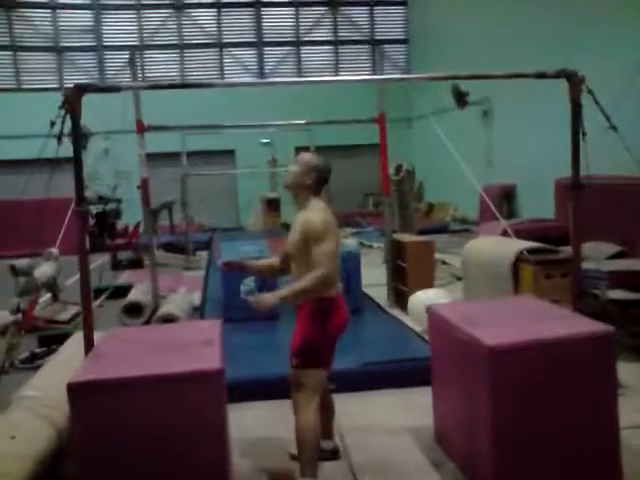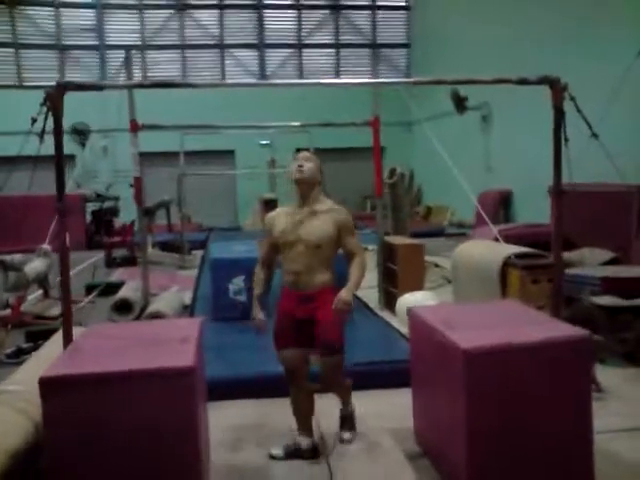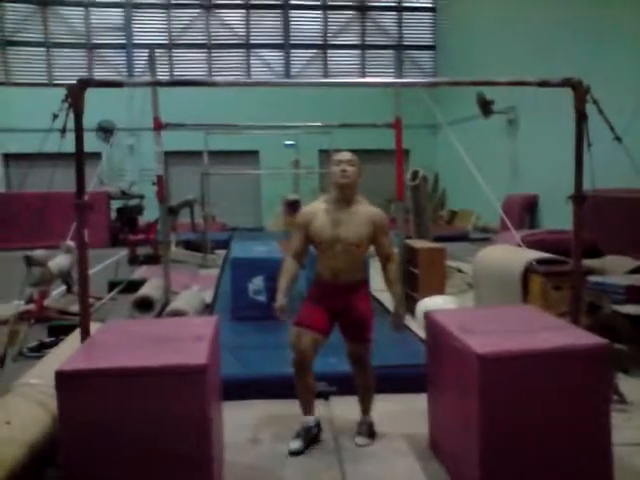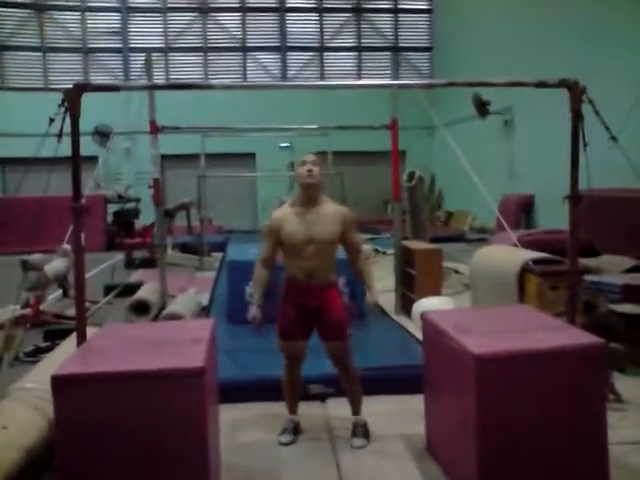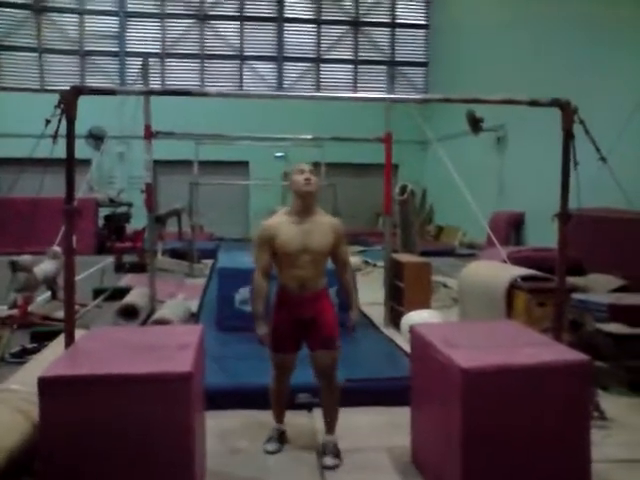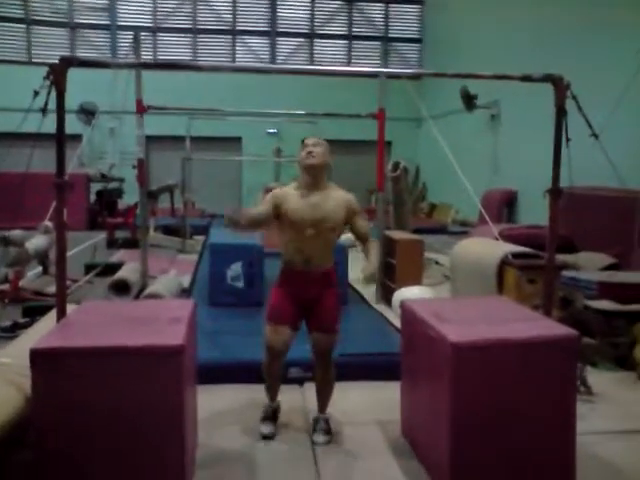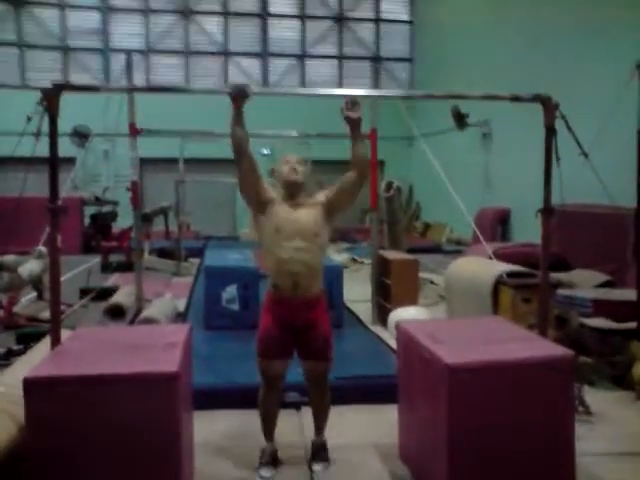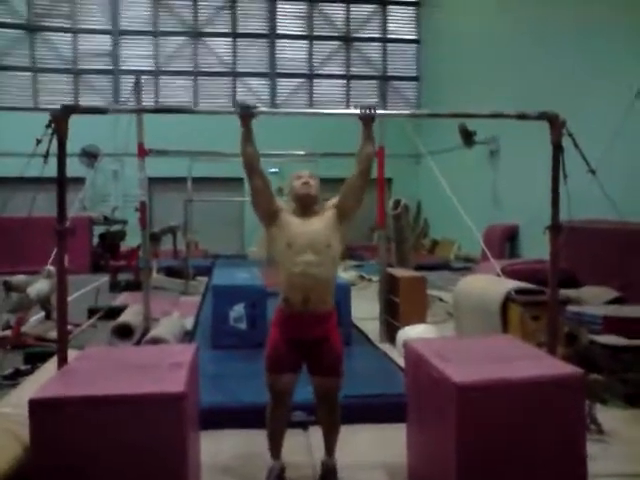
dt=0.5s
person 1, frame 1
left shoulder: (315, 220)
right shoulder: (306, 218)
left elbow: (326, 273)
right elbow: (284, 263)
left wrist: (278, 297)
right wrist: (243, 264)
left hip: (320, 310)
right hip: (313, 309)
left knee: (303, 393)
right knee: (315, 385)
right ankle: (326, 443)
person 1, frame 2
left shoulder: (338, 216)
right shoulder: (274, 219)
left elbow: (357, 256)
right elbow: (264, 264)
left wrist: (349, 289)
right wrist: (257, 303)
left hip: (324, 301)
right hip: (288, 301)
left knee: (331, 373)
right knee: (295, 374)
left ankle: (347, 411)
right ankle: (305, 441)
person 1, frame 3
left shoulder: (374, 217)
right shoulder: (309, 214)
left elbow: (388, 260)
right elbow: (294, 257)
left wrist: (398, 303)
right wrist: (281, 293)
left hip: (356, 293)
right hip: (320, 291)
left knee: (360, 360)
right knee: (300, 356)
left ankle: (365, 420)
right ankle: (310, 423)
person 1, frame 4
left shoulder: (341, 215)
right shoulder: (278, 219)
left elbow: (356, 254)
right elbow: (265, 263)
left wrist: (370, 289)
right wrist: (255, 303)
left hip: (328, 292)
right hip: (293, 294)
left knee: (343, 360)
right knee: (292, 362)
left ankle: (358, 419)
right ankle: (292, 420)
person 1, frame 5
left shoulder: (333, 226)
right shoulder: (271, 227)
left elbow: (344, 268)
right elbow: (261, 275)
left wrist: (353, 306)
right wrist: (260, 319)
left hip: (320, 304)
right hip: (286, 304)
left knee: (327, 373)
right knee: (281, 373)
left ankle: (330, 439)
right ankle: (279, 428)
person 1, frame 6
left shoulder: (345, 200)
right shoulder: (280, 196)
left elbow: (366, 237)
right elbow: (252, 219)
left wrist: (371, 261)
right wrist: (238, 219)
left hip: (324, 283)
right hip: (289, 281)
left knee: (324, 354)
right knee: (275, 349)
left ankle: (321, 416)
right ankle: (272, 405)
person 1, frame 7
left shoulder: (324, 206)
right shoulder: (264, 204)
left elbow: (359, 175)
right elbow: (242, 158)
left wrist: (355, 129)
right wrist: (238, 111)
left hip: (314, 308)
right hip: (277, 308)
left knee: (318, 381)
right knee: (271, 381)
left ankle: (319, 441)
right ankle: (269, 447)
person 1, frame 8
left shoulder: (335, 215)
right shoulder: (276, 217)
left elbow: (362, 172)
right elbow: (254, 172)
left wrist: (367, 129)
right wrist: (247, 127)
left hip: (324, 323)
right hip: (286, 323)
left knee: (328, 397)
right knee: (279, 396)
